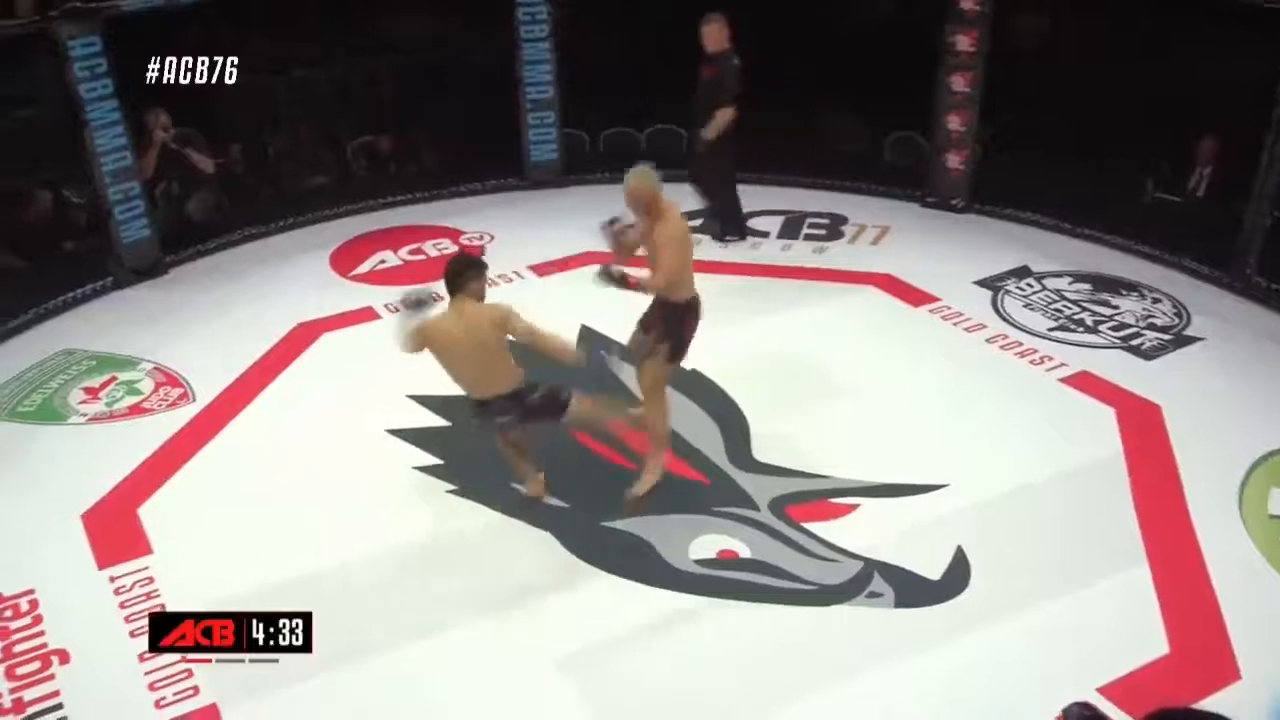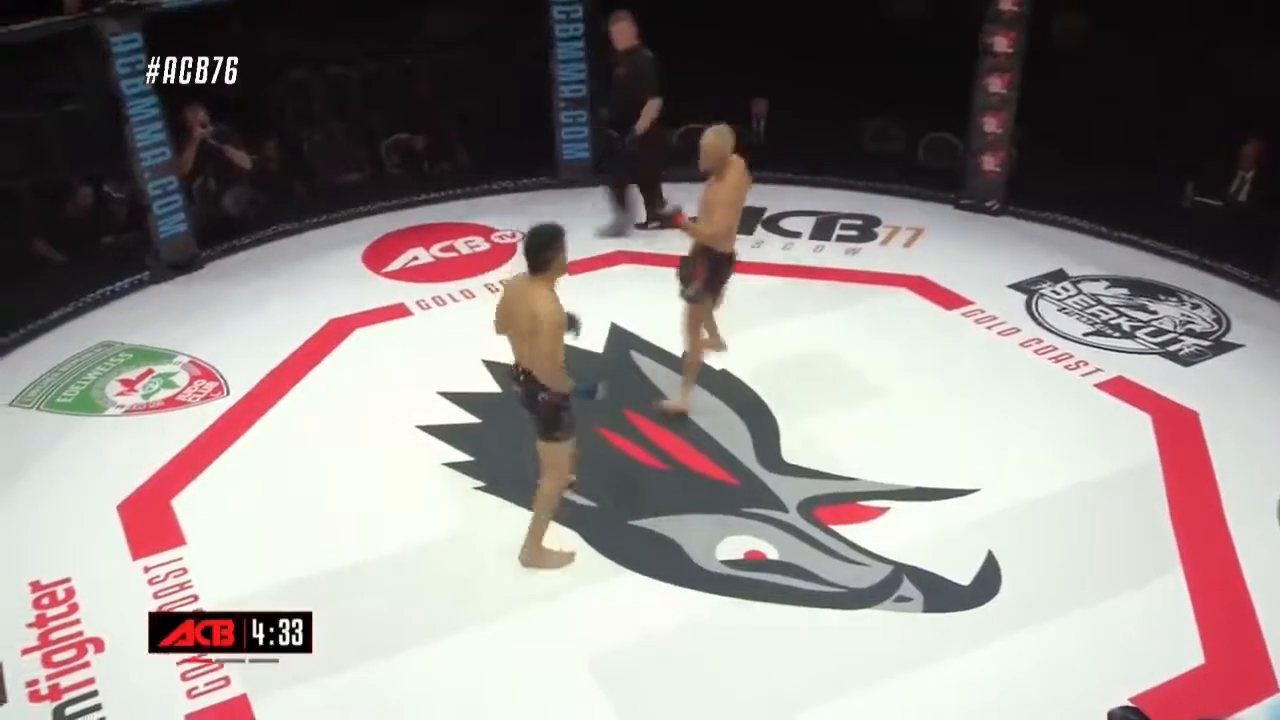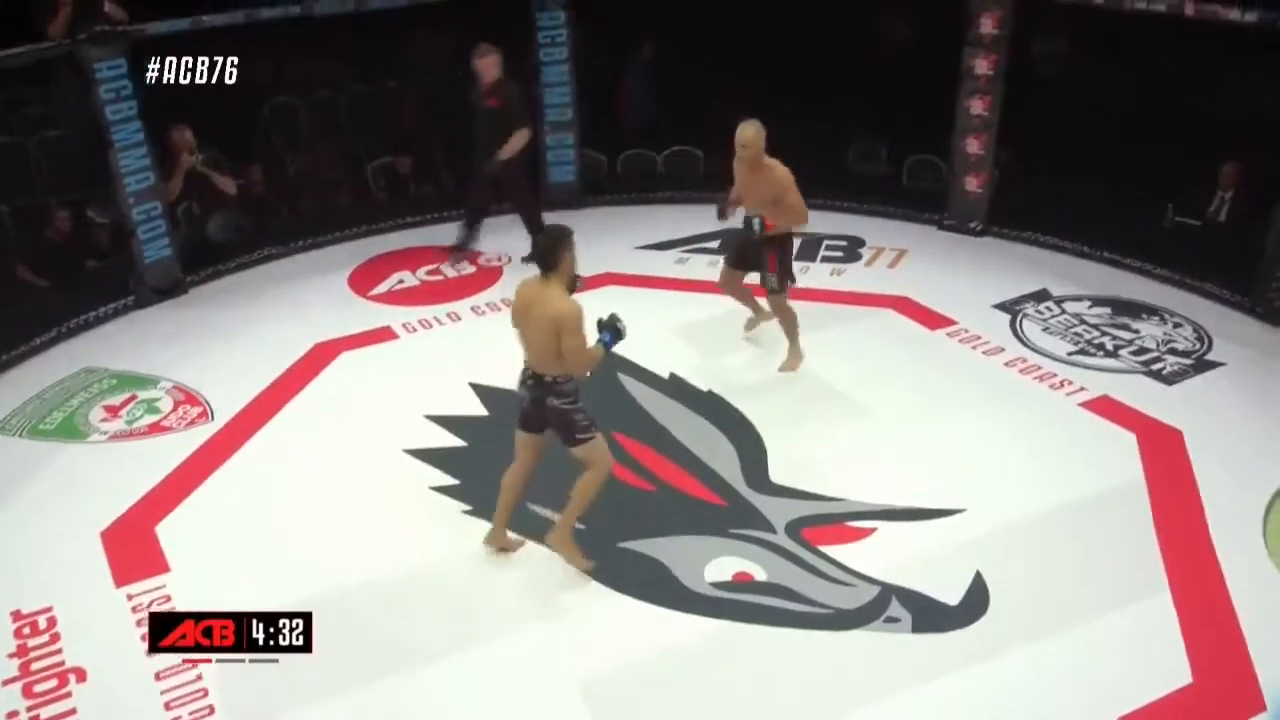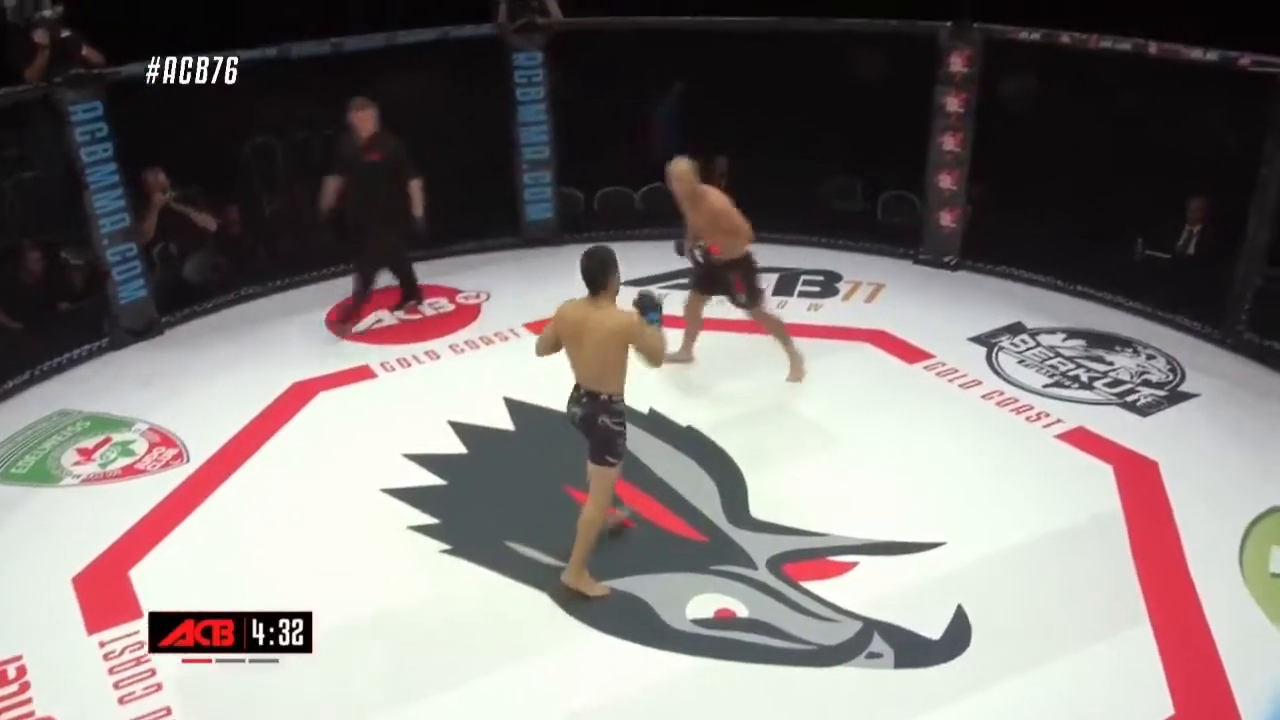
dt=0.5s
person 1, frame 1
left shoulder: (429, 329)
right shoulder: (495, 314)
left elbow: (410, 344)
right elbow: (540, 340)
left wrist: (411, 315)
right wrist: (585, 359)
left hip: (488, 411)
right hip: (521, 396)
left knee: (507, 438)
right knee: (585, 407)
left ankle: (531, 479)
person 1, frame 2
left shoulder: (514, 286)
right shoulder: (550, 310)
left elbow: (501, 326)
right elbow: (548, 371)
right wrist: (576, 389)
left hip: (521, 378)
right hip: (544, 388)
left knee: (550, 441)
right knee: (557, 467)
left ankle: (553, 480)
right ankle: (532, 548)
person 1, frame 3
left shoulder: (525, 289)
right shoulder: (568, 309)
right elbow: (580, 365)
right wrist: (607, 340)
left hip: (530, 385)
right hip: (558, 394)
left knee: (524, 459)
right knee: (600, 464)
left ankle: (498, 533)
right ankle: (562, 535)
person 1, frame 4
left shoulder: (567, 311)
right shoulder: (625, 323)
left elbow: (541, 348)
right elbow: (656, 358)
right wrist: (654, 318)
left hip: (578, 402)
right hip: (607, 410)
left knee: (602, 466)
right knee: (601, 494)
left ankle: (610, 519)
right ankle: (575, 572)
person 2, frame 1
left shoulder: (670, 228)
right shoulder: (651, 215)
left elbow: (665, 282)
right elbow: (626, 250)
left wrist: (626, 280)
right wrist: (617, 235)
left hip: (678, 310)
right hip: (667, 303)
left knee: (652, 384)
right knee: (637, 350)
left ankle: (655, 462)
right ankle: (651, 411)
person 2, frame 2
left shoulder: (727, 187)
right shoulder: (736, 164)
left elbow: (717, 235)
right elbow: (746, 185)
left wrist: (681, 221)
left hip: (714, 258)
right hip: (705, 251)
left knee: (692, 322)
right knee: (693, 300)
left ankle: (685, 396)
right ankle: (714, 340)
person 2, frame 3
left shoulder: (780, 176)
right shoulder: (739, 162)
left elbow: (801, 216)
left wrist: (768, 224)
right wrist: (732, 202)
left hip: (775, 242)
right hip: (752, 233)
left knee: (777, 304)
right knee: (727, 283)
left ankle: (795, 350)
right ankle: (759, 312)
person 2, frame 4
left shoulder: (715, 203)
right shoulder: (682, 196)
left elbow: (745, 234)
left wrist: (711, 249)
right wrist: (689, 242)
left hip: (736, 263)
right hip: (711, 260)
left knee: (759, 316)
right knee: (692, 305)
left ankle: (793, 355)
right ankle: (686, 352)
person 3, frame 1
left shoulder: (728, 66)
right shoulder: (714, 61)
left elbow: (727, 109)
left wrist: (706, 136)
right wrist: (703, 133)
left hip: (719, 136)
right hip: (709, 133)
left knee: (720, 180)
right knee: (699, 175)
left ankle: (734, 228)
right ankle: (727, 219)
person 3, frame 2
left shoulder: (643, 60)
right shoulder: (622, 58)
left elbow: (655, 101)
left wrist: (637, 132)
right wrist: (610, 111)
left hip: (639, 133)
right hip: (627, 129)
left knee: (619, 176)
right knee: (646, 176)
left ankle: (626, 218)
right ankle: (656, 216)
person 3, frame 3
left shoulder: (509, 92)
right shoulder: (480, 92)
left elbow: (523, 132)
left wrist: (501, 157)
left hip: (507, 163)
right hip: (487, 161)
left knee: (525, 204)
right knee: (474, 204)
right ankle: (464, 245)
person 3, frame 4
left shoulder: (390, 145)
right shoulder: (348, 146)
left elbow: (413, 180)
right elbow: (336, 177)
left wrist: (418, 214)
right wrist: (326, 206)
left hip: (389, 216)
right hip: (363, 216)
left knee: (366, 266)
right knee: (394, 258)
left ankle: (350, 316)
right ankle: (412, 296)
